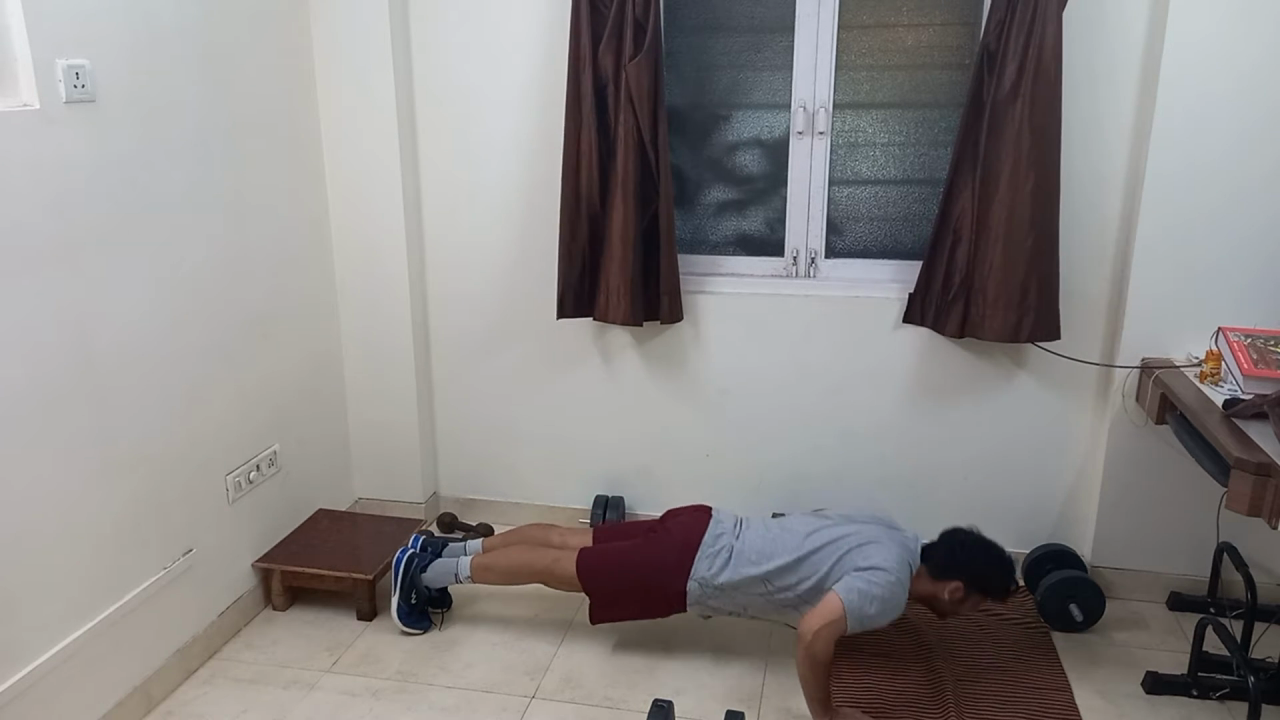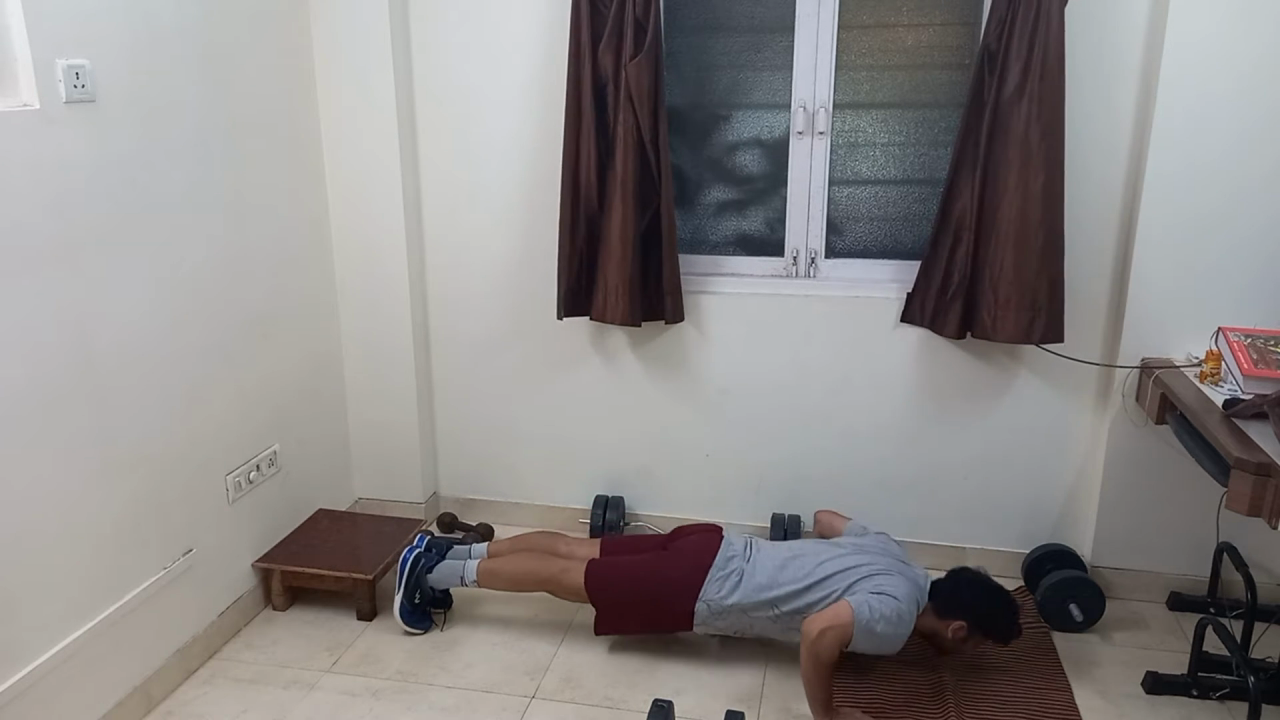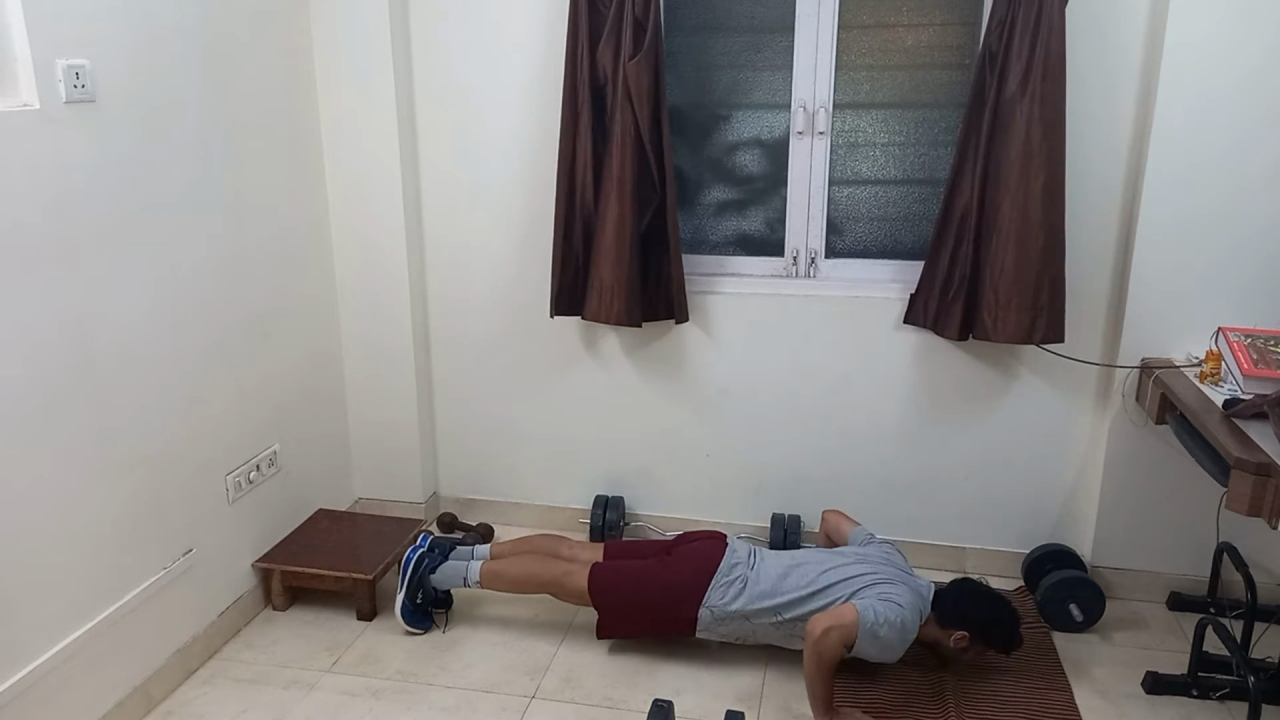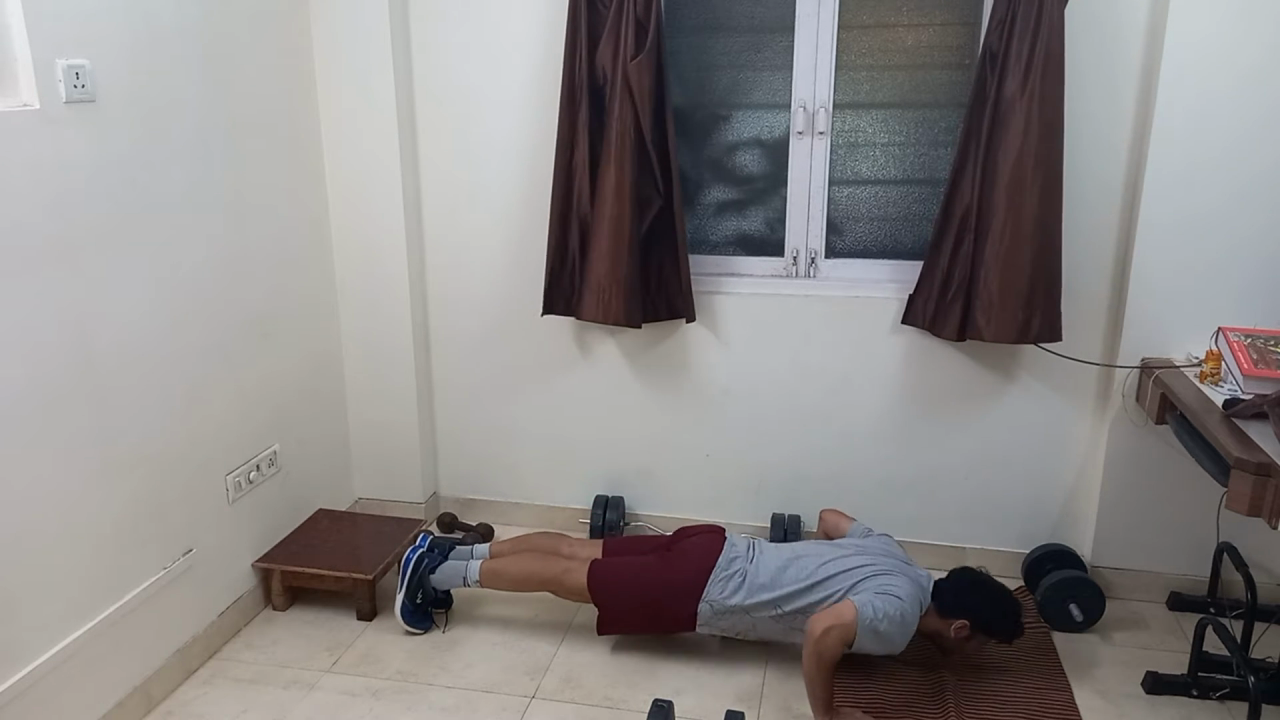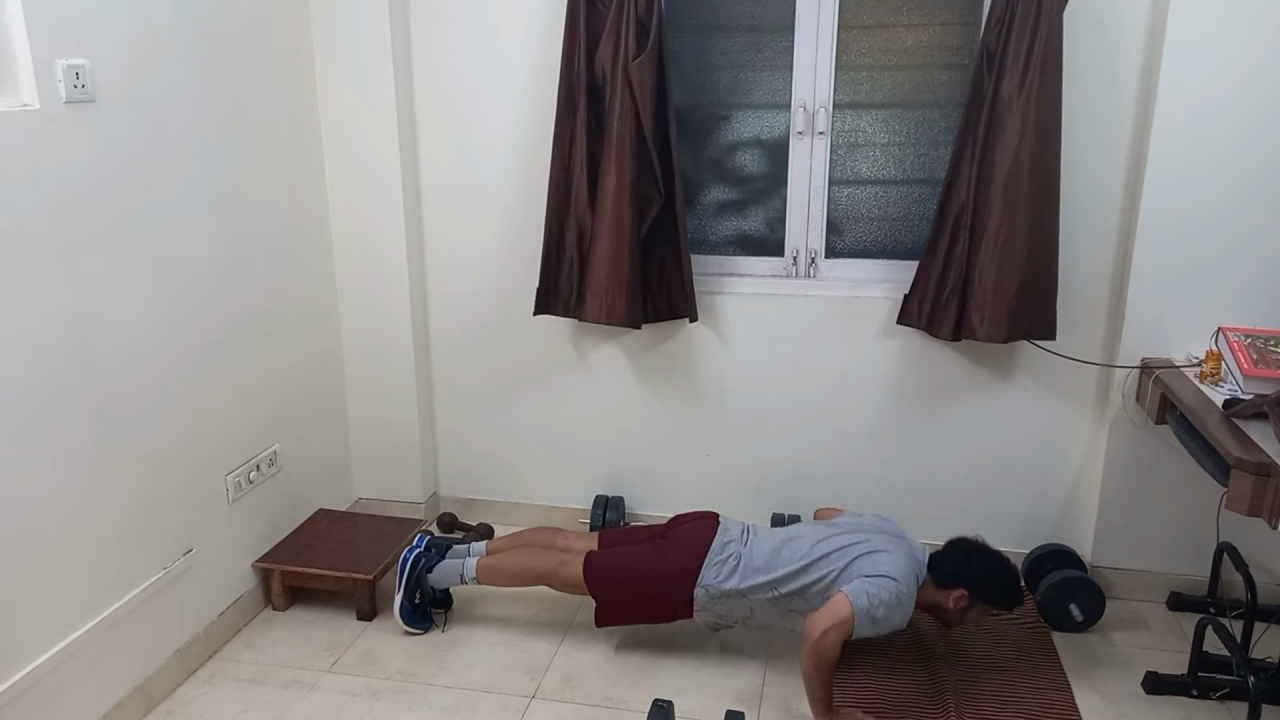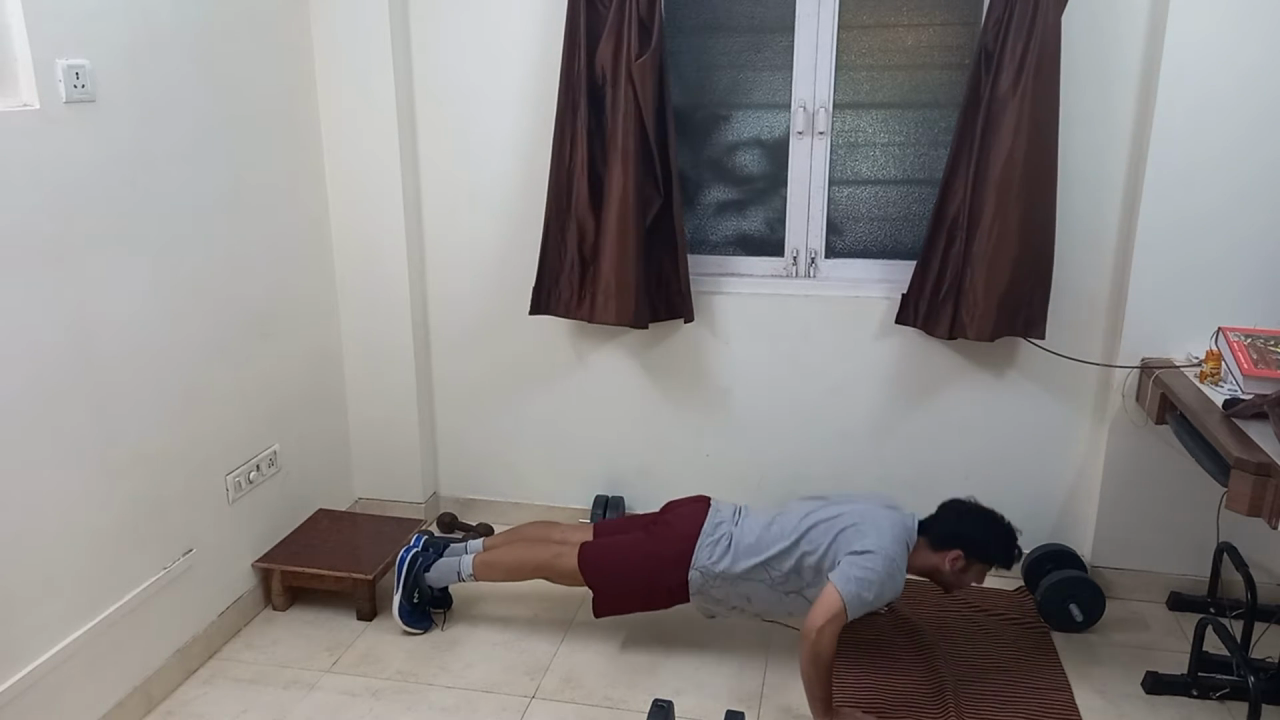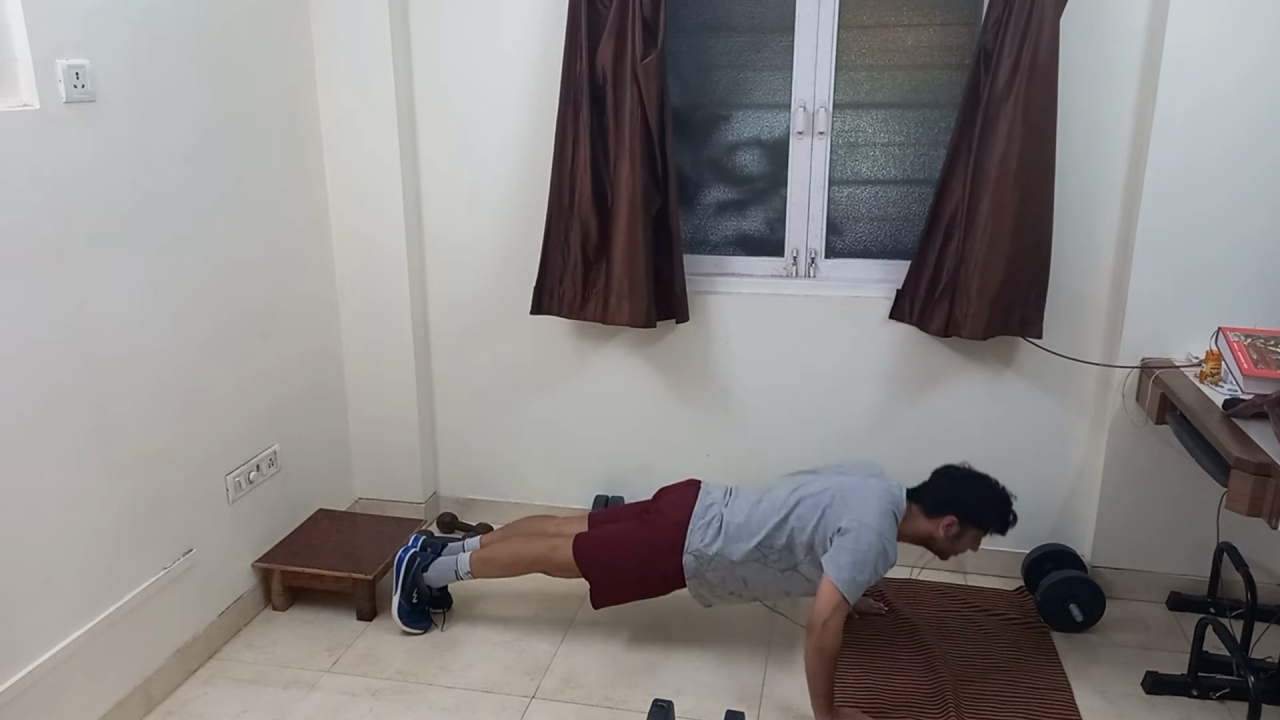
dt=0.2s
person 1, frame 1
left shoulder: (890, 536)
right shoulder: (888, 586)
right elbow: (813, 634)
left hip: (704, 531)
right hip: (693, 570)
left knee: (567, 540)
right knee: (559, 569)
left ankle: (444, 550)
right ankle: (430, 569)
person 1, frame 2
left shoulder: (891, 558)
right shoulder: (894, 615)
left elbow: (824, 517)
right elbow: (818, 635)
left hip: (715, 550)
right hip: (702, 590)
left knee: (576, 552)
right knee: (567, 579)
left ankle: (449, 553)
right ankle: (435, 570)
person 1, frame 3
left shoulder: (893, 565)
right shoulder: (897, 623)
left elbow: (831, 517)
right elbow: (823, 633)
left hip: (718, 557)
right hip: (706, 597)
left knee: (579, 555)
right knee: (570, 583)
left ankle: (452, 555)
right ankle: (438, 570)
person 1, frame 4
left shoulder: (893, 558)
right shoulder: (897, 614)
left elbow: (829, 516)
right elbow: (823, 632)
left hip: (718, 552)
right hip: (707, 592)
left knee: (578, 552)
right knee: (569, 579)
left ankle: (452, 554)
right ankle: (437, 572)
person 1, frame 5
left shoulder: (894, 540)
right shoulder: (894, 593)
left elbow: (824, 513)
right elbow: (819, 633)
left hip: (713, 539)
right hip: (701, 580)
left knee: (576, 544)
right knee: (567, 570)
left ankle: (449, 552)
right ankle: (435, 569)
person 1, frame 6
left shoulder: (890, 518)
right shoulder: (886, 563)
right elbow: (816, 630)
left wrist: (847, 596)
left hip: (706, 523)
right hip: (694, 562)
left knee: (569, 538)
right knee: (560, 563)
left ankle: (445, 551)
right ankle: (435, 569)
person 1, frame 7
left shoulder: (878, 485)
right shoulder: (876, 536)
right elbow: (822, 624)
left wrist: (847, 591)
left hip: (698, 508)
right hip: (688, 547)
left knee: (564, 533)
right knee: (556, 556)
left ankle: (443, 550)
right ankle: (433, 568)
